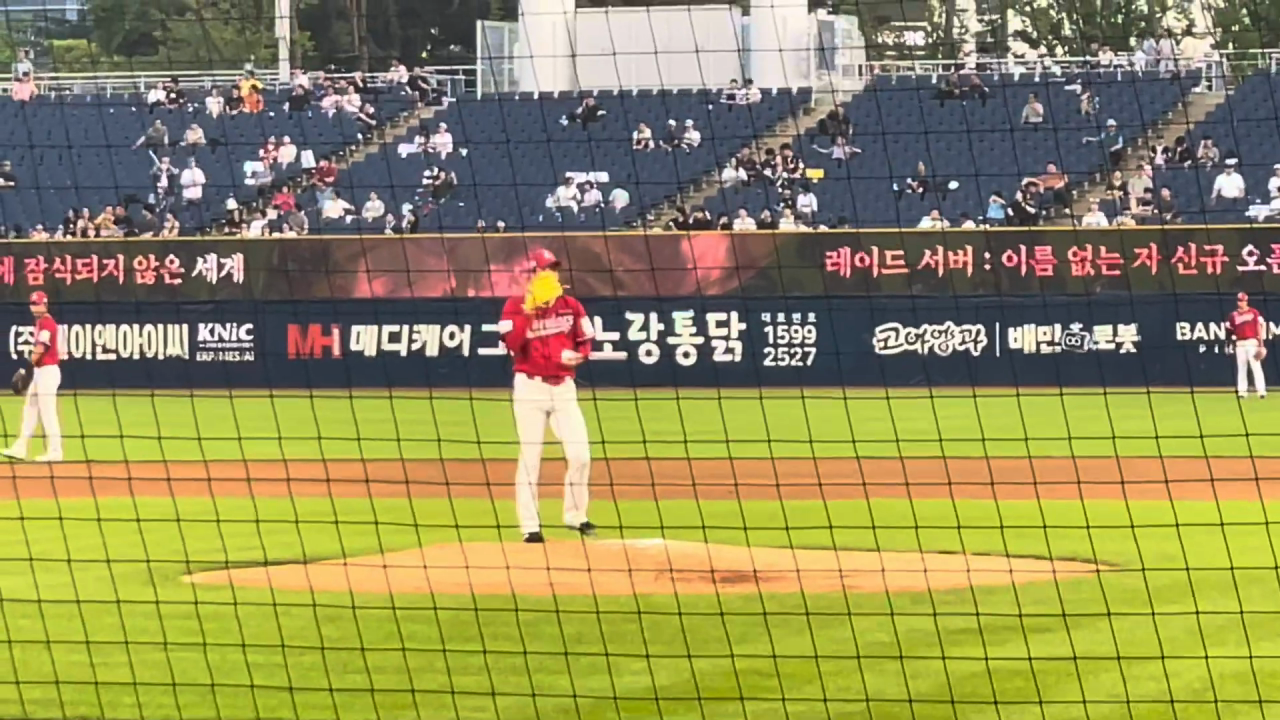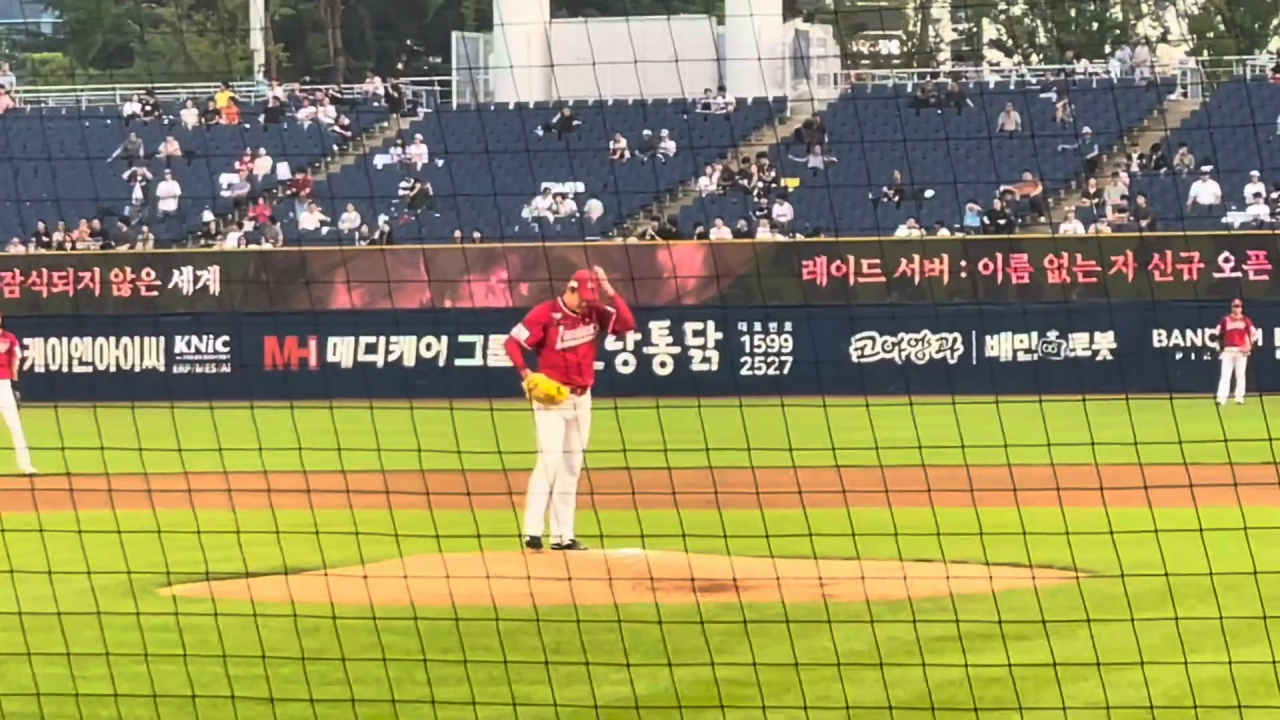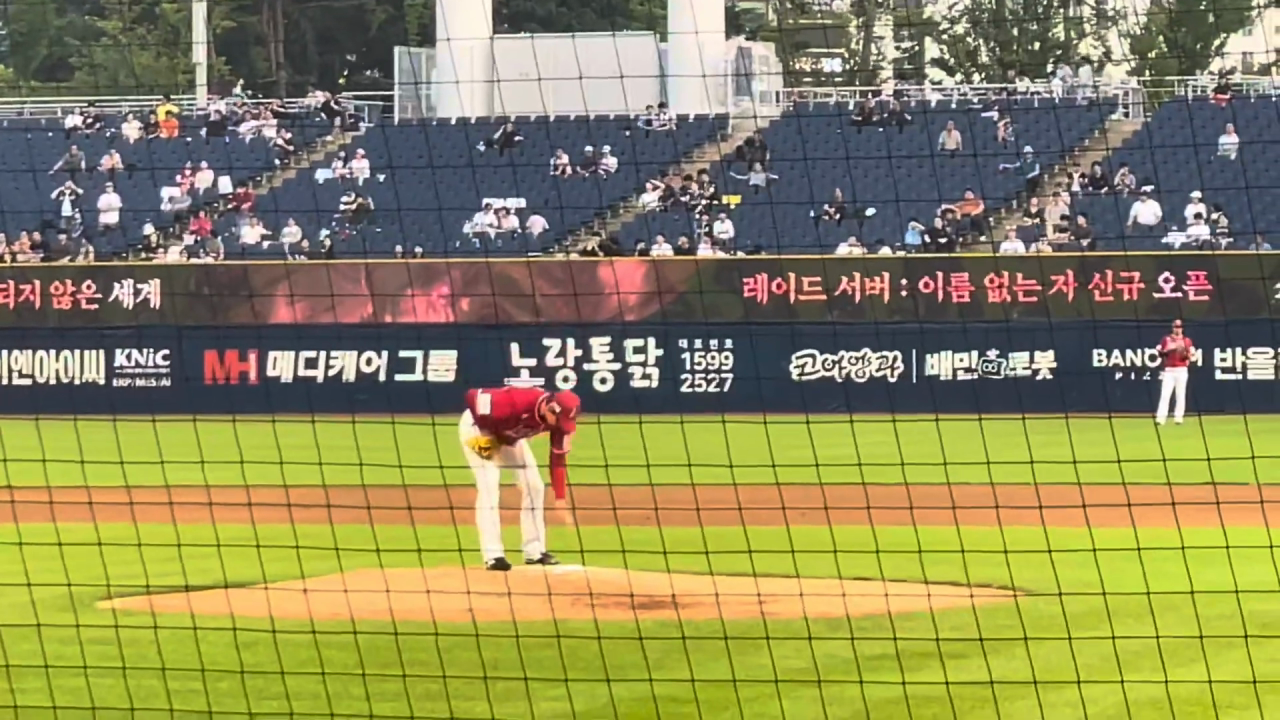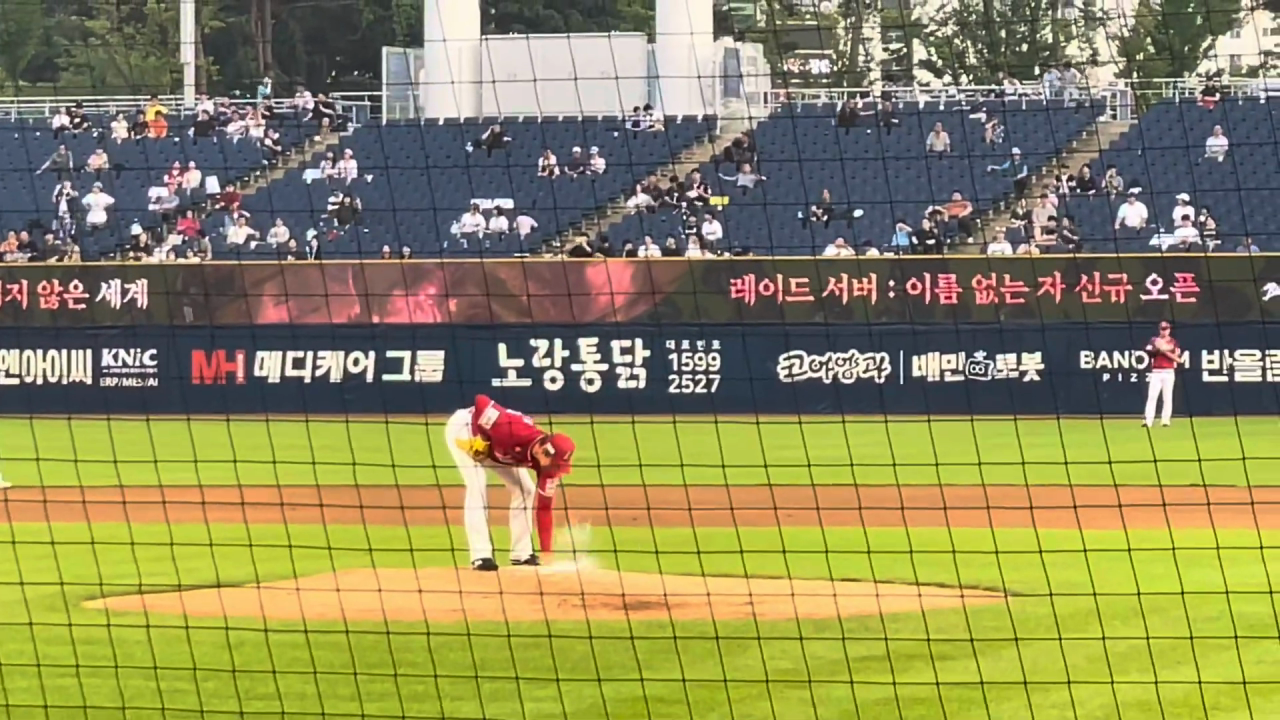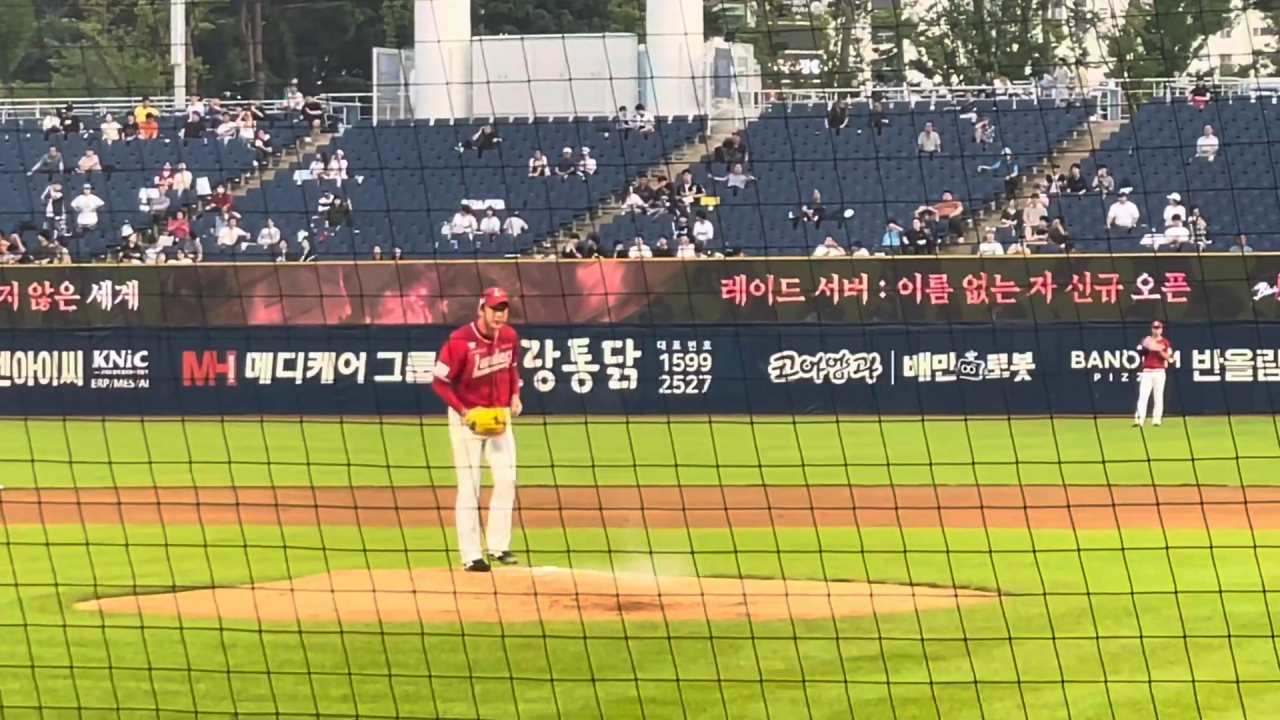
dt=1s
person 1, frame 1
left shoulder: (571, 305)
right shoulder: (515, 306)
left elbow: (586, 343)
right elbow: (513, 345)
left wrist: (579, 357)
right wrist: (529, 312)
left hip: (564, 388)
right hip: (530, 388)
left knee: (580, 455)
right knee: (530, 459)
left ankle: (576, 516)
right ankle: (529, 527)
person 1, frame 2
left shoulder: (595, 312)
right shoulder: (545, 313)
left elbow: (628, 324)
right elbow: (513, 342)
left wrist: (608, 291)
right wrist: (525, 372)
left hip: (582, 398)
left knee: (572, 466)
right knee: (549, 461)
left ankle: (562, 535)
right ankle: (532, 532)
person 1, frame 3
left shoulder: (560, 418)
right shoulder: (517, 402)
left elbow: (559, 459)
right elbow: (472, 396)
left wrist: (561, 500)
right wrist: (484, 431)
left hip: (509, 436)
right hip: (478, 428)
left knee: (534, 486)
right knee: (489, 487)
left ankle: (535, 551)
right ankle: (493, 555)
person 1, frame 4
left shoulder: (548, 460)
right shoulder: (513, 433)
left elbow: (544, 506)
right elbow: (480, 401)
left wrist: (546, 552)
right wrist: (479, 438)
left hip: (495, 445)
right hip: (464, 428)
left knee: (526, 490)
right knee: (477, 488)
left ankle: (522, 553)
right ankle: (481, 556)
person 1, frame 5
left shoulder: (510, 337)
right shoulder: (460, 340)
right elbow: (440, 383)
left wrist: (515, 394)
right wrist: (465, 412)
right hip: (466, 421)
left knee: (506, 481)
right knee: (469, 488)
left ankle: (497, 548)
right ankle: (470, 556)
